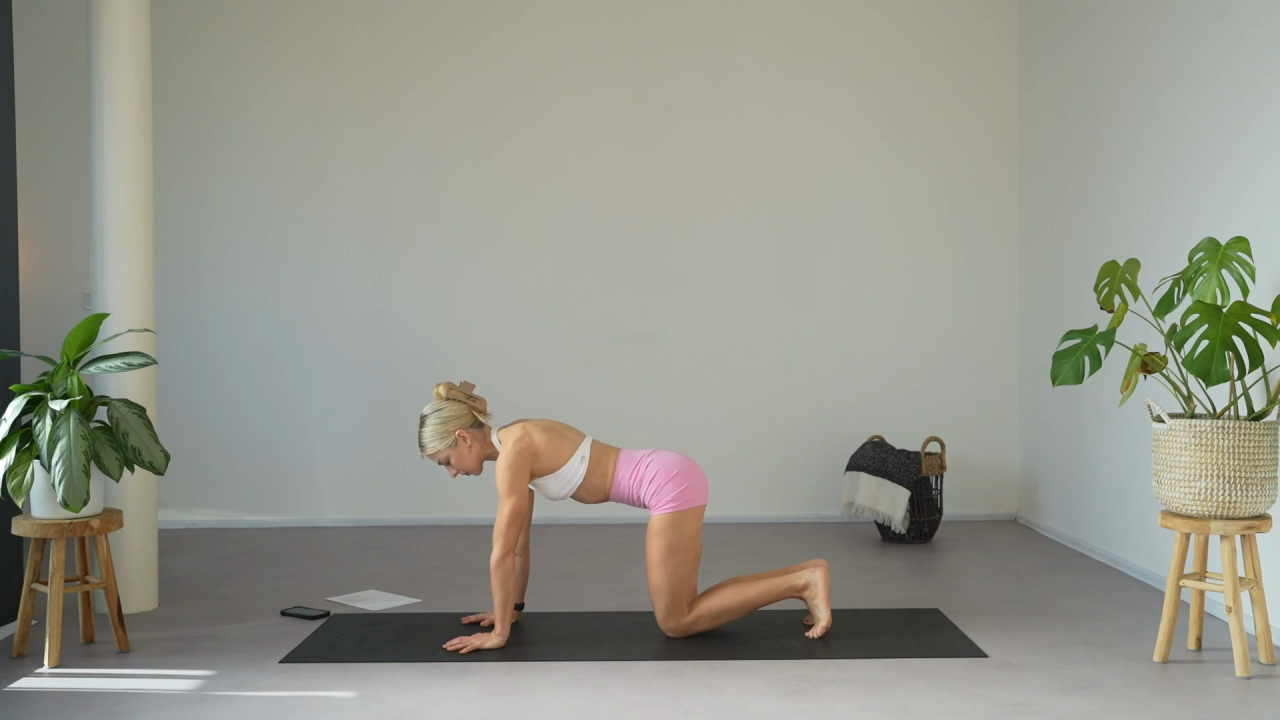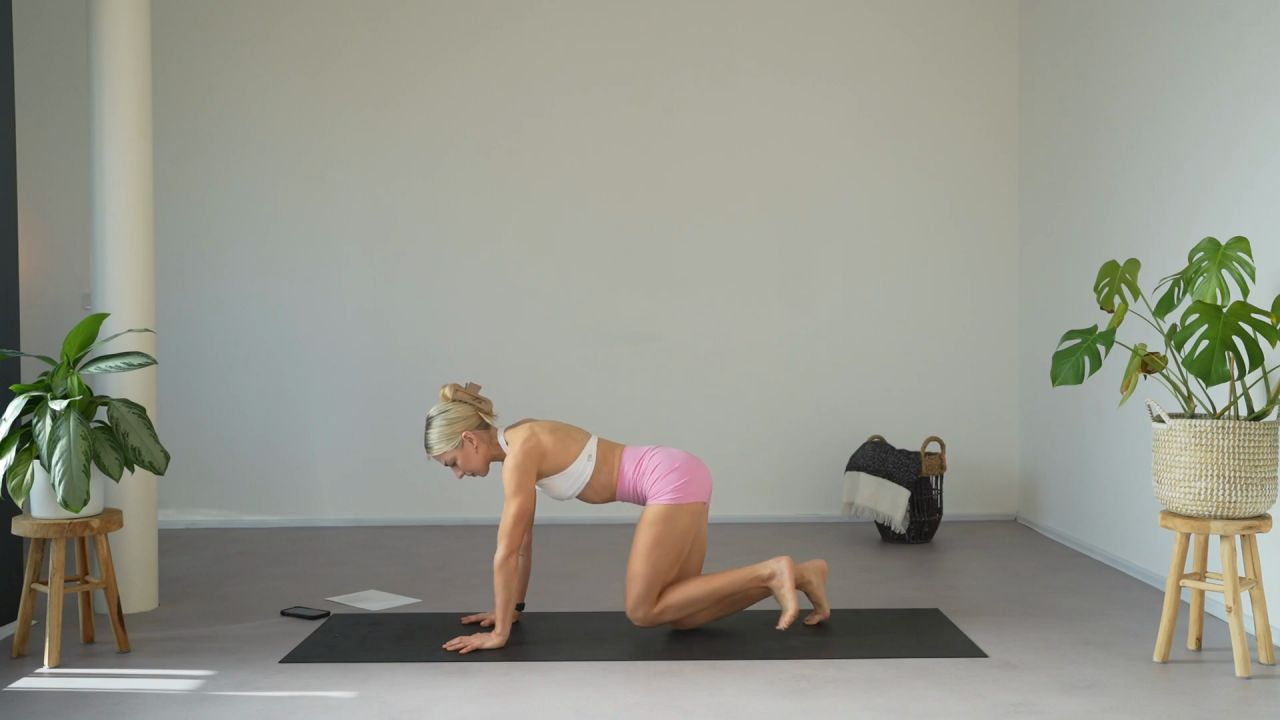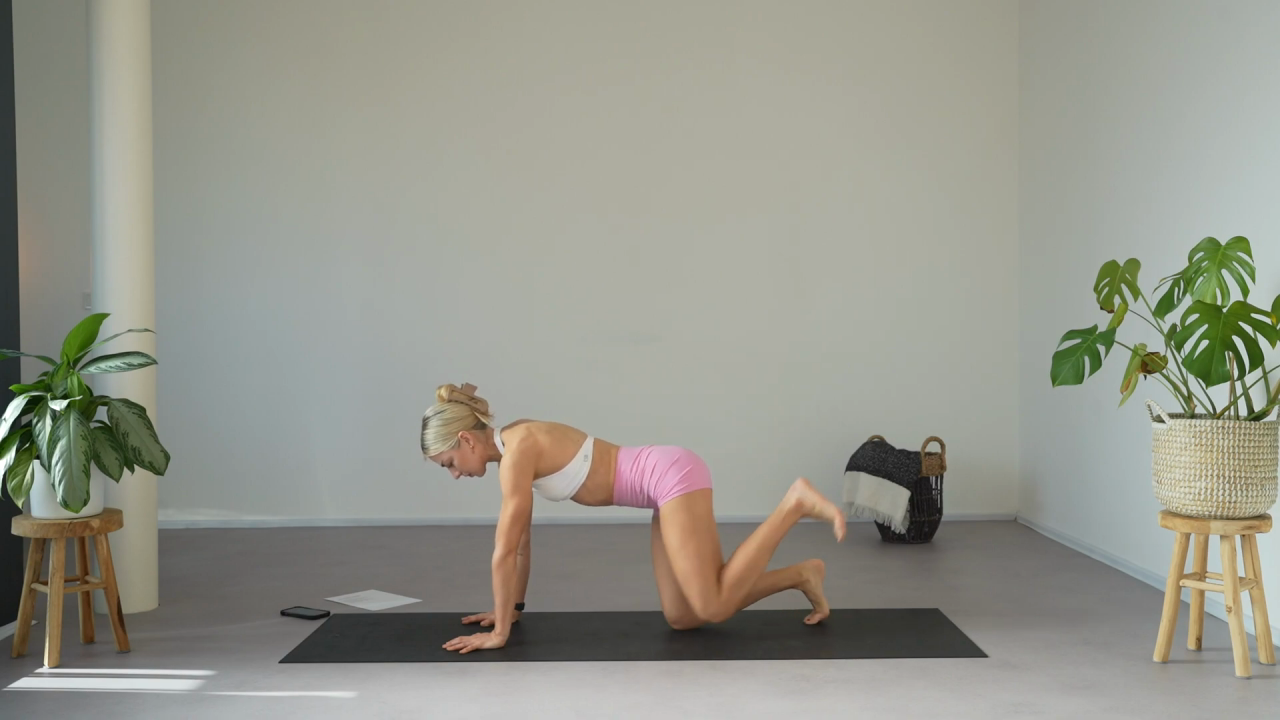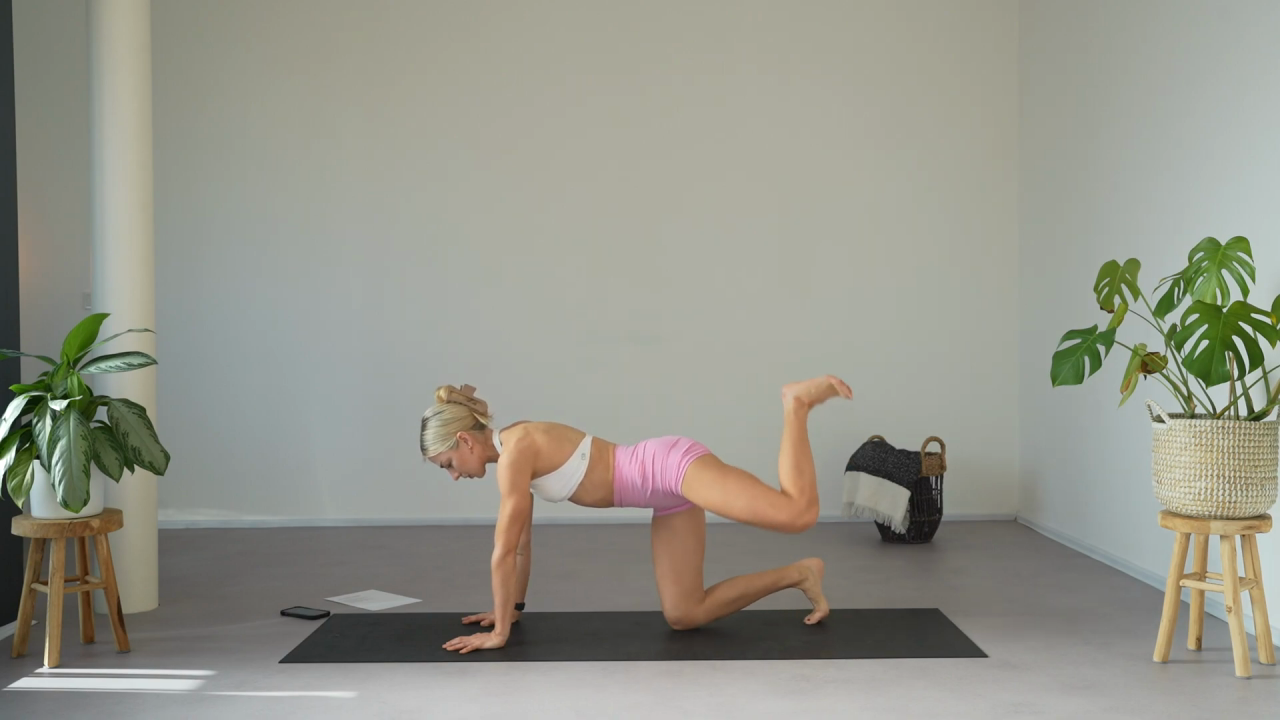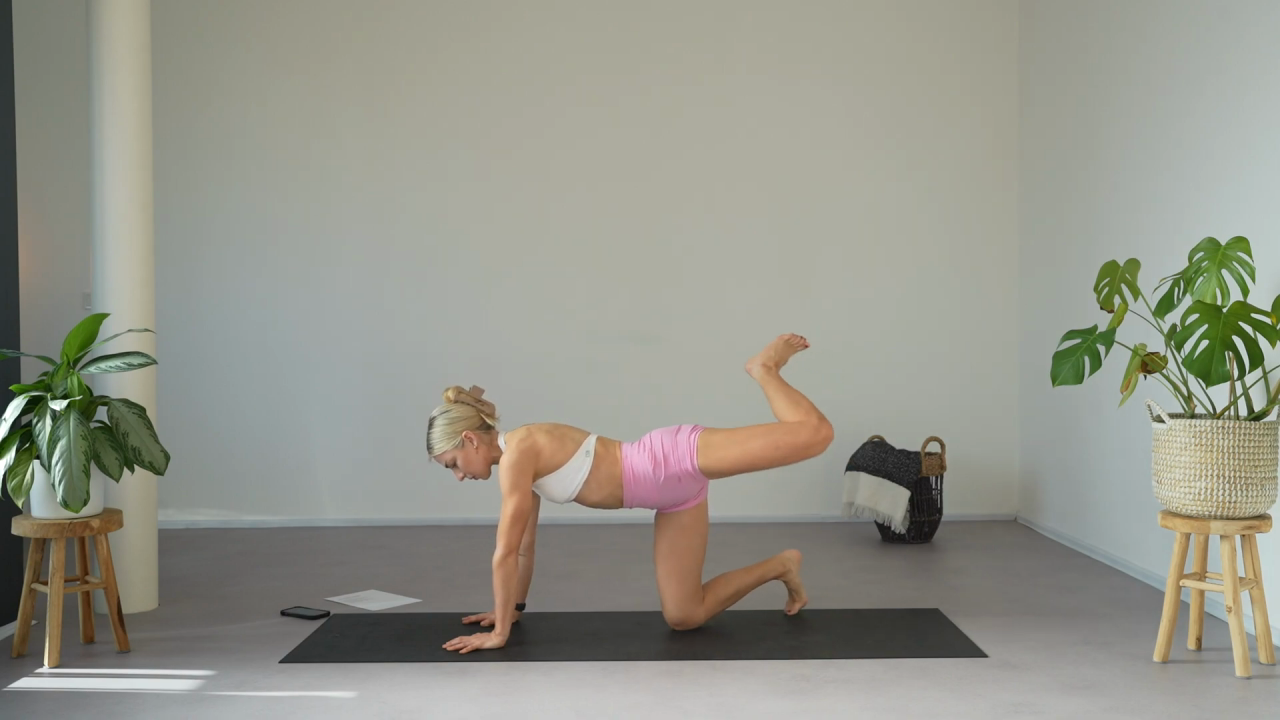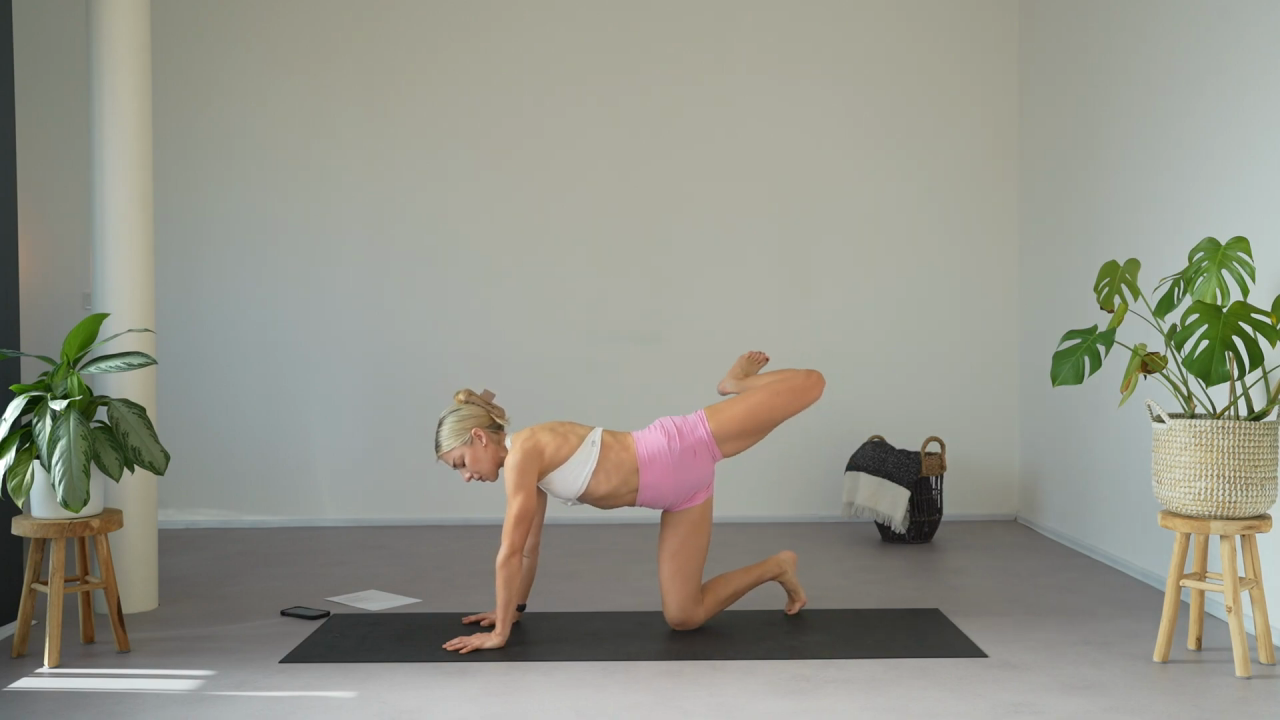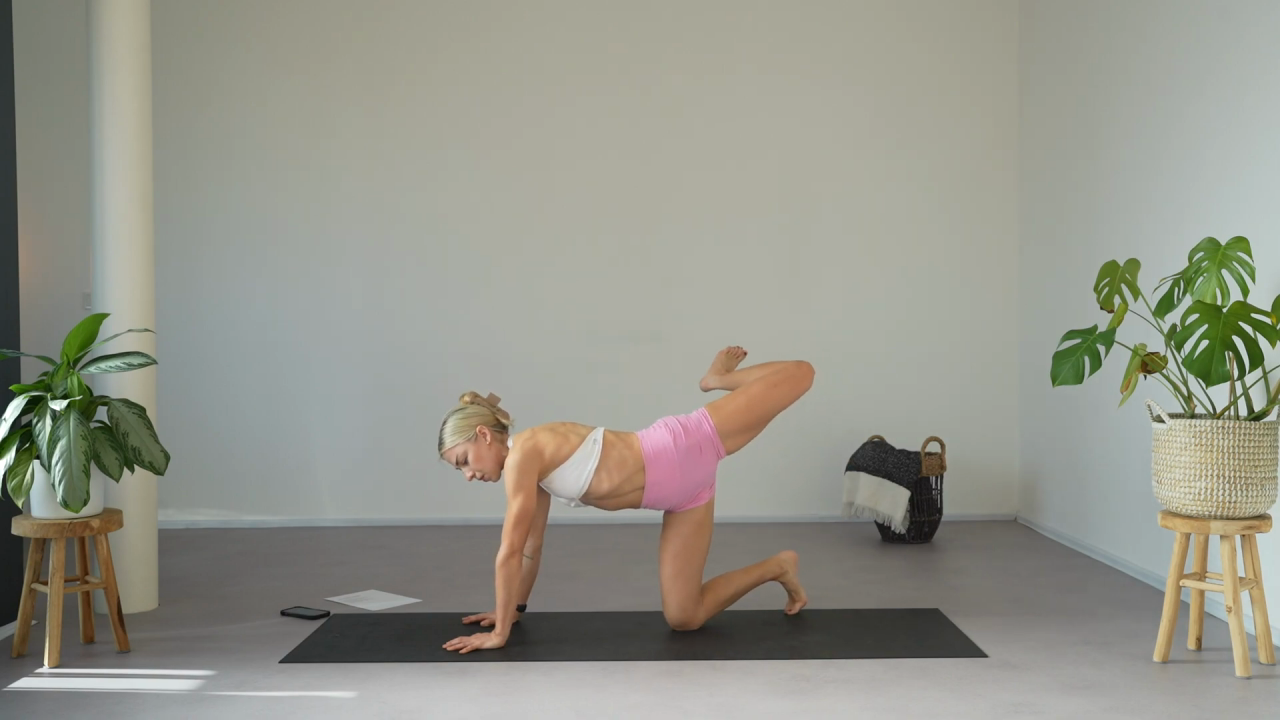
dt=0.5s
person 1, frame 1
left shoulder: (511, 451)
right shoulder: (518, 443)
left elbow: (503, 550)
right elbow: (520, 540)
left wrist: (500, 631)
right wrist: (512, 608)
left hip: (669, 483)
right hip: (671, 480)
left knee: (675, 623)
right knee: (678, 613)
left ankle: (803, 582)
right ankle: (802, 574)
person 1, frame 2
left shoulder: (519, 452)
right shoulder: (520, 443)
left elbow: (506, 550)
right elbow: (522, 540)
left wrist: (499, 632)
right wrist: (511, 608)
left hip: (674, 478)
right hip: (678, 477)
left knee: (642, 612)
right knee: (683, 616)
left ankle: (767, 573)
right ankle: (800, 575)
person 1, frame 3
left shoulder: (514, 452)
right shoulder: (517, 444)
left elbow: (505, 550)
right elbow: (521, 541)
left wrist: (499, 631)
right wrist: (511, 608)
left hip: (671, 475)
right hip: (667, 481)
left knee: (711, 609)
right knee: (683, 615)
left ankle: (793, 503)
right ankle: (800, 574)
person 1, frame 4
left shoulder: (513, 452)
right shoulder: (518, 453)
left elbow: (504, 551)
right elbow: (522, 544)
left wrist: (500, 631)
right wrist: (512, 609)
left hip: (672, 465)
right hip: (667, 488)
left knee: (797, 513)
right knee: (684, 616)
left ankle: (795, 400)
right ankle: (798, 574)
person 1, frame 5
left shoulder: (516, 454)
right shoulder: (523, 458)
left elbow: (506, 552)
right elbow: (525, 546)
left wrist: (499, 632)
right wrist: (512, 609)
left hip: (678, 456)
right hip: (673, 491)
left knee: (815, 434)
right knee: (684, 617)
left ankle: (762, 369)
right ankle: (780, 567)
person 1, frame 6
left shoulder: (521, 453)
right shoulder: (532, 467)
left elbow: (510, 552)
right elbow: (529, 548)
left wrist: (500, 632)
right wrist: (513, 609)
left hip: (682, 451)
right hip: (680, 487)
right knee: (683, 617)
right ankle: (776, 567)
person 1, frame 7
left shoulder: (522, 453)
right shoulder: (533, 469)
left elbow: (509, 552)
right elbow: (530, 548)
left wrist: (500, 633)
right wrist: (513, 609)
left hip: (686, 451)
right hip: (682, 489)
right knee: (683, 618)
right ankle: (777, 568)
